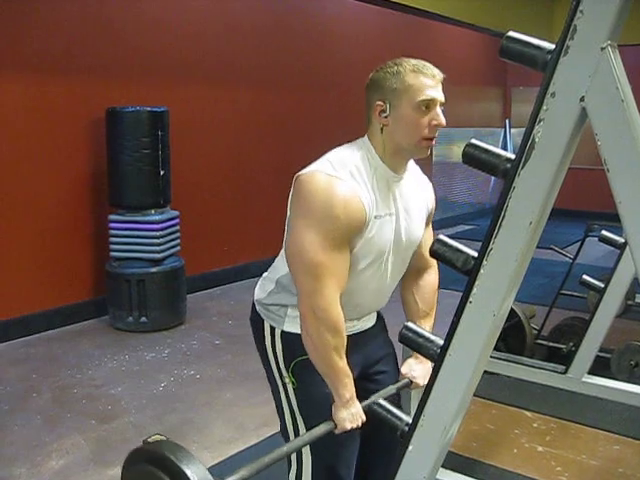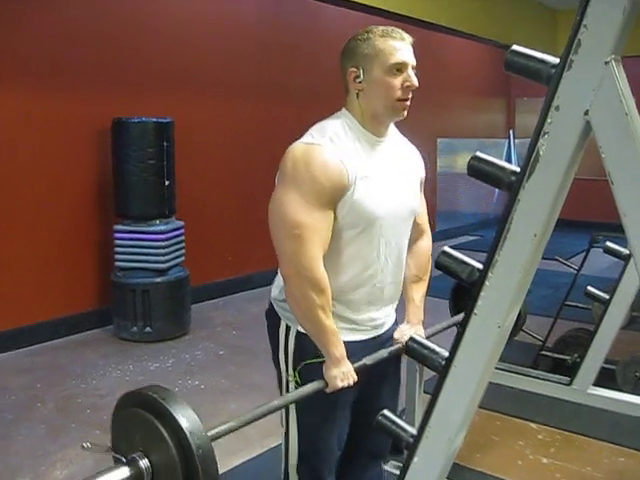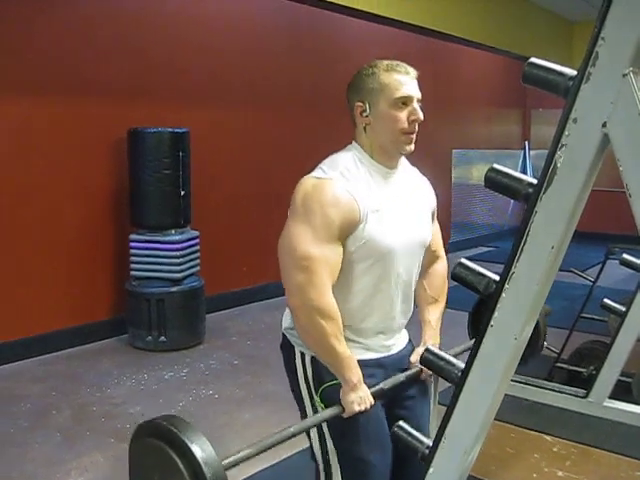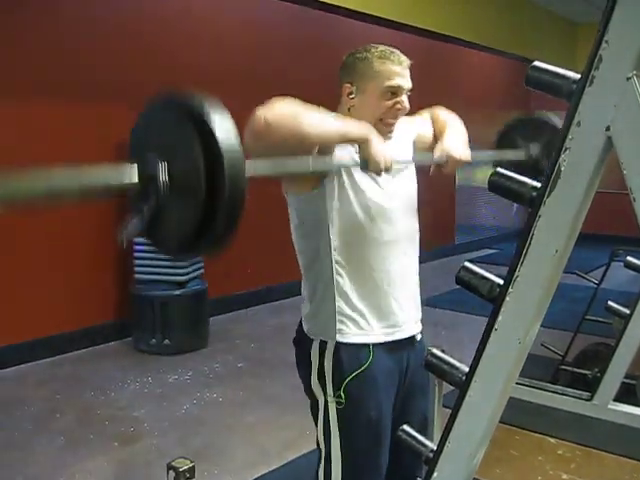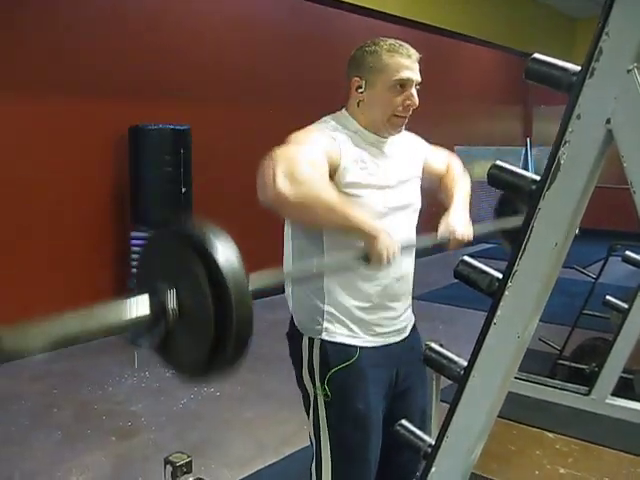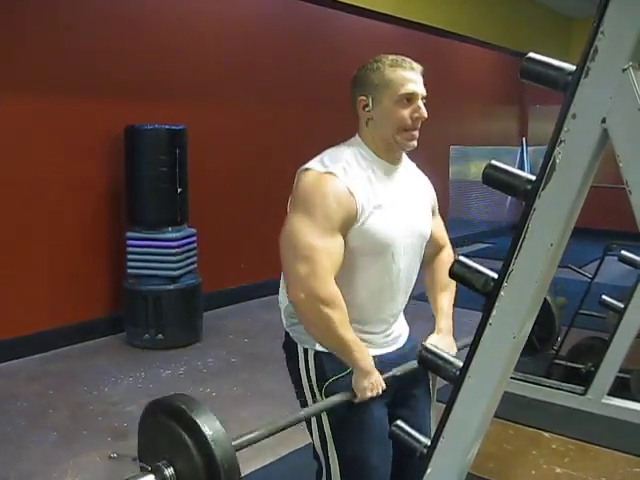
dt=0.5s
person 1, frame 1
left shoulder: (420, 186)
right shoulder: (333, 188)
left elbow: (422, 270)
right elbow: (316, 307)
left wrist: (420, 352)
right wrist: (343, 397)
left hip: (365, 325)
right hip: (296, 330)
left knee: (388, 438)
person 1, frame 2
left shoulder: (407, 154)
right shoulder: (318, 157)
left elbow: (418, 237)
right elbow: (300, 268)
left wrist: (413, 317)
right wrist: (333, 353)
left hip: (380, 330)
right hip: (313, 335)
person 1, frame 3
left shoulder: (419, 185)
right shoulder: (329, 191)
left elbow: (434, 261)
right elbow: (307, 300)
left wrist: (430, 338)
right wrist: (349, 381)
left hip: (396, 353)
right hip: (328, 360)
person 1, frame 4
left shoulder: (403, 135)
right shoulder: (319, 144)
left elbow: (440, 118)
right elbow: (266, 126)
left wrist: (455, 138)
right wrist: (361, 136)
left hip: (407, 338)
right hip: (346, 348)
person 1, frame 5
left shoulder: (407, 145)
right shoulder: (321, 143)
left elbow: (451, 167)
right elbow: (280, 185)
left wrist: (457, 208)
right wrist: (370, 229)
left hip: (401, 334)
right hip: (339, 345)
person 1, frame 6
left shoulder: (418, 180)
right shoulder: (330, 182)
left elbow: (439, 251)
right elbow: (309, 290)
left wrist: (443, 326)
right wrist: (359, 365)
left hip: (397, 346)
right hip: (330, 355)
